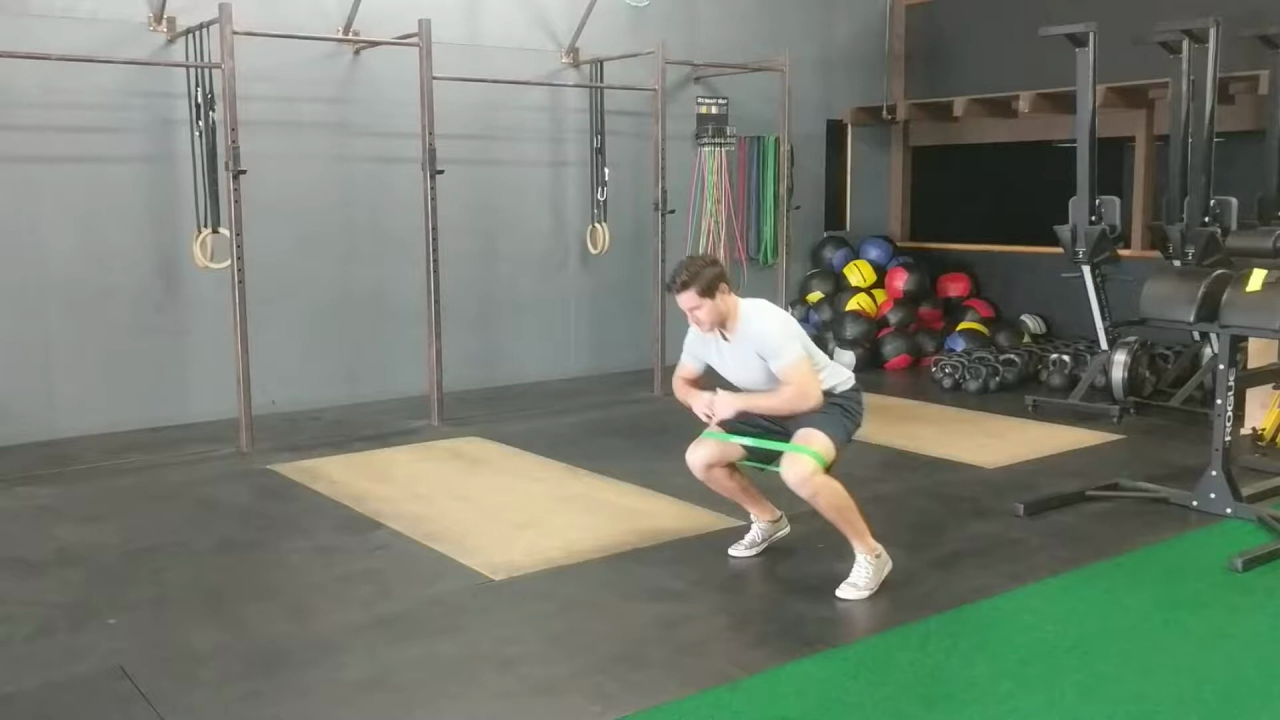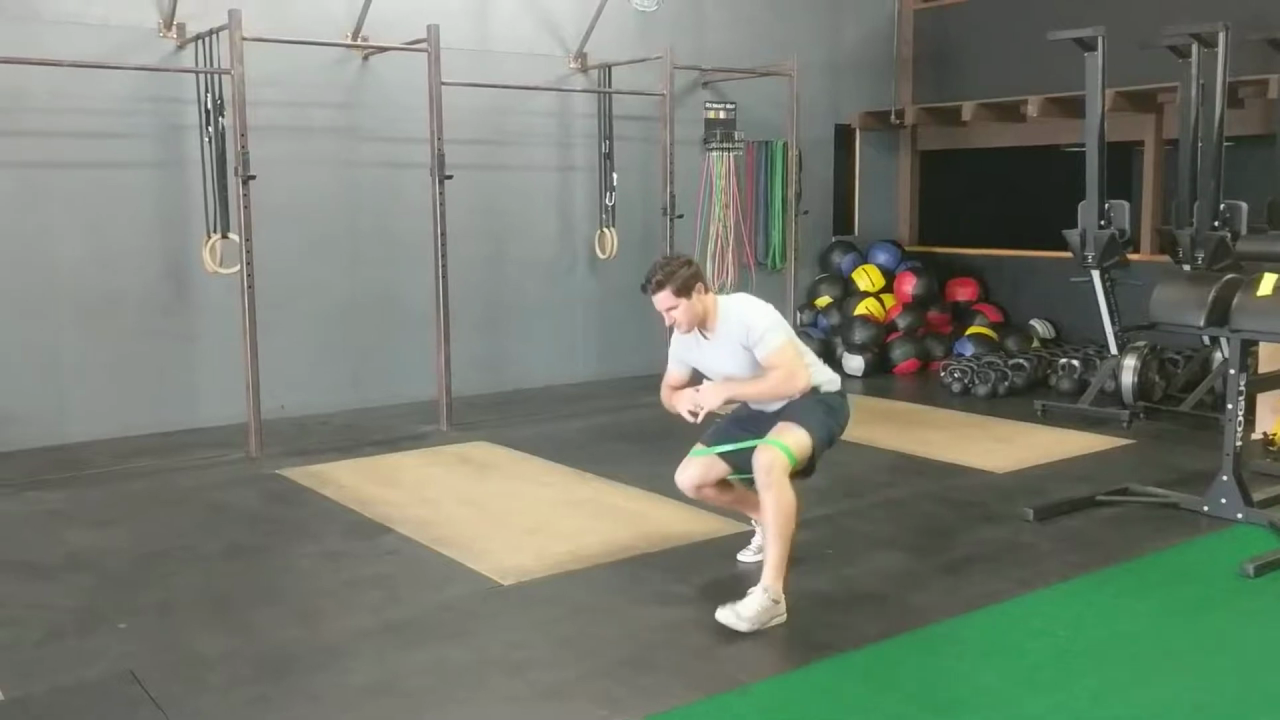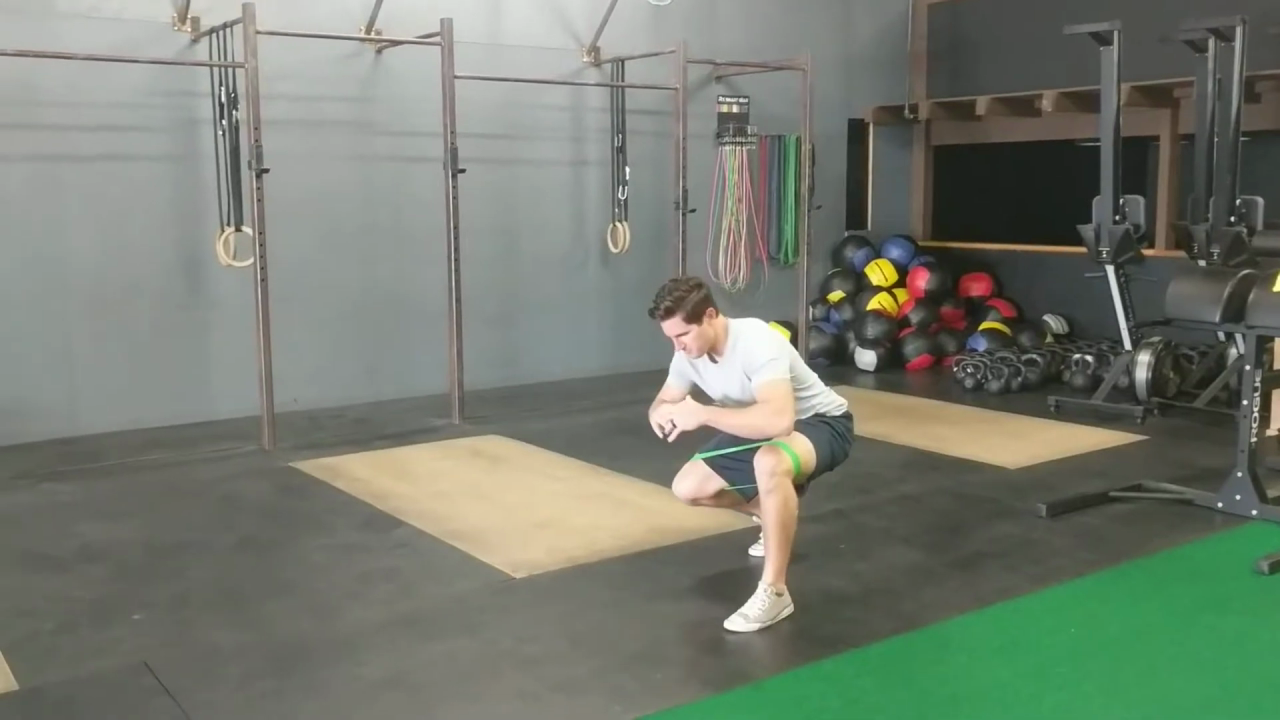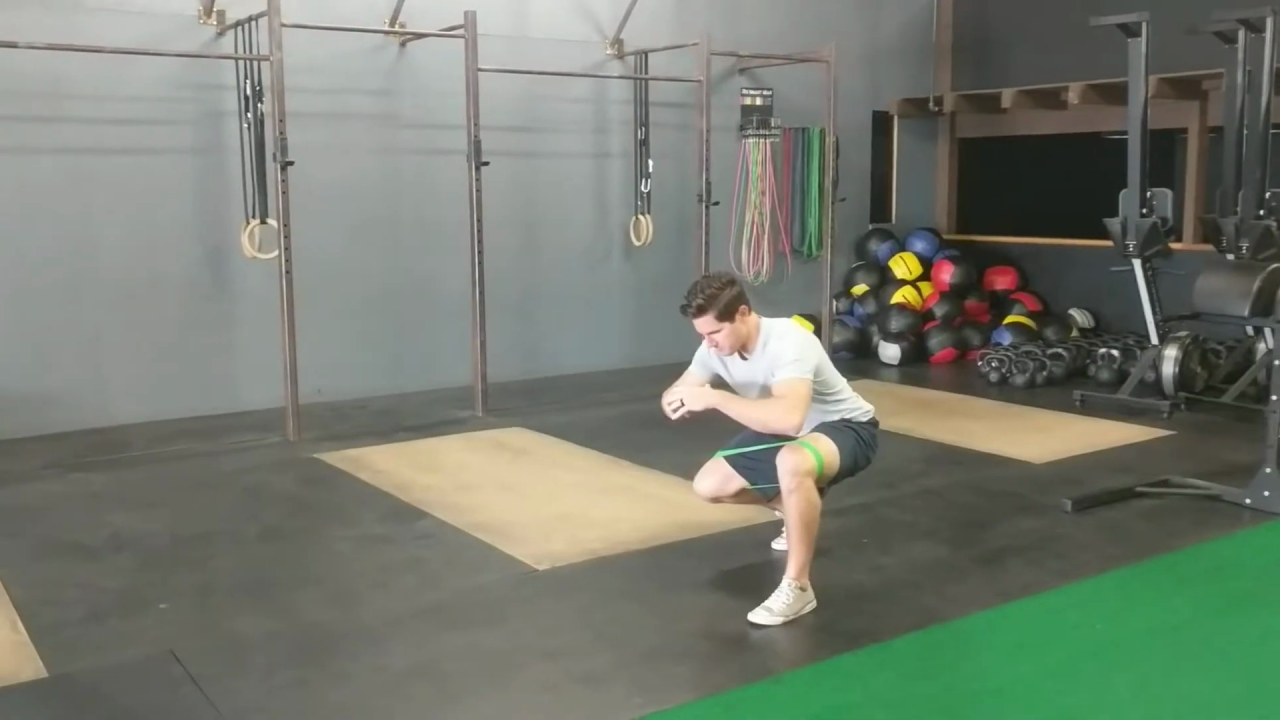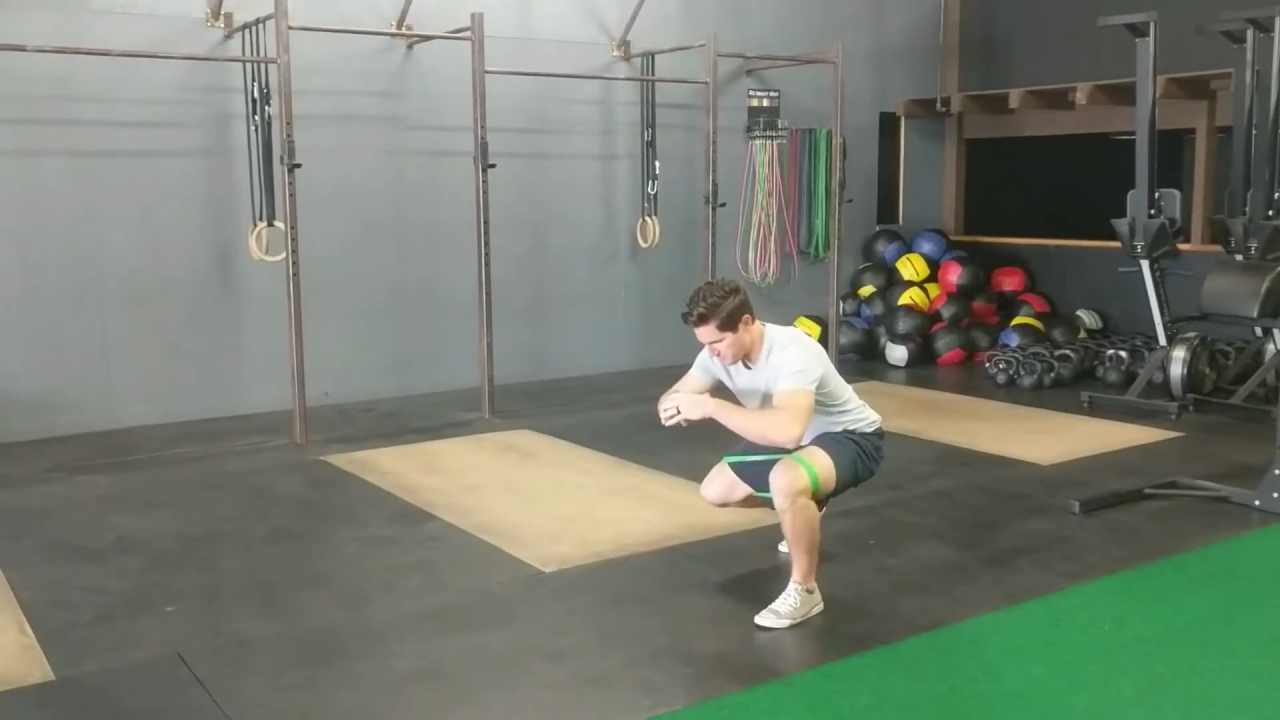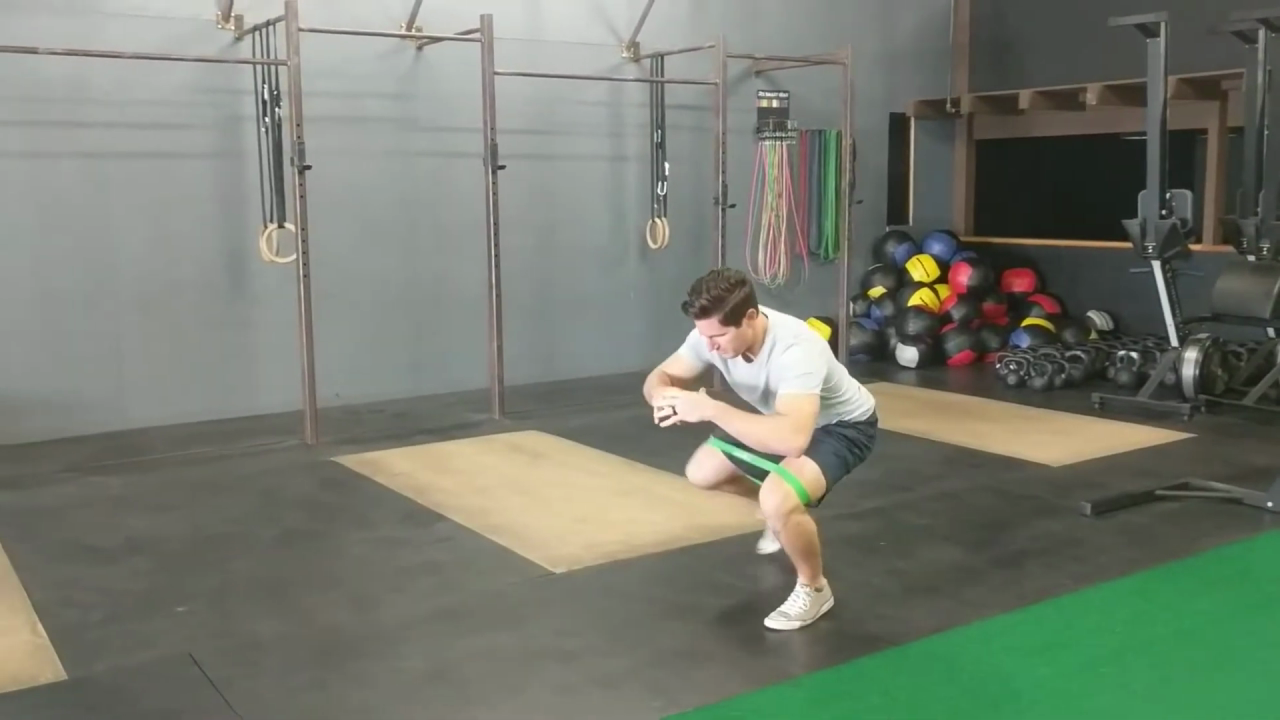
dt=0.4s
person 1, frame 1
left shoulder: (766, 324)
right shoulder: (701, 333)
left elbow: (807, 395)
right elbow: (682, 380)
left wrist: (739, 402)
right wrist: (696, 398)
left hip: (829, 399)
right hip: (775, 407)
left knee: (798, 472)
right knee: (700, 458)
left ankle: (870, 553)
right ankle: (767, 519)
person 1, frame 2
left shoulder: (749, 315)
right shoulder: (684, 337)
left elbow: (795, 379)
right elbow: (669, 388)
left wrist: (726, 390)
right wrist: (681, 399)
left hip: (816, 399)
right hip: (762, 409)
left knee: (768, 461)
right knee: (690, 479)
left ankle: (771, 595)
right ankle: (767, 519)
person 1, frame 3
left shoulder: (757, 344)
right shoulder: (688, 354)
left elbow: (779, 419)
right elbow: (664, 401)
left wrist: (703, 414)
right wrist: (662, 414)
left hip: (822, 423)
right hip: (761, 429)
left knee: (769, 463)
right knee: (688, 488)
left ankle: (774, 592)
right ankle: (774, 512)
person 1, frame 4
left shoulder: (788, 344)
right shoulder: (716, 347)
left elbow: (789, 418)
right elbow: (676, 392)
left wrist: (714, 398)
right wrist: (677, 402)
left hip: (847, 428)
right hip: (787, 431)
left knee: (793, 463)
right knee: (709, 486)
left ankle: (797, 587)
right ankle: (800, 508)
person 1, frame 5
left shoulder: (792, 354)
right shoulder: (721, 351)
left elbow: (788, 432)
right elbow: (674, 396)
left wrist: (712, 406)
right wrist: (674, 407)
left hip: (852, 439)
right hip: (794, 440)
left knee: (786, 480)
right knee: (716, 491)
left ankle: (804, 590)
right ankle: (806, 513)
person 1, frame 6
left shoulder: (796, 350)
right shoulder: (715, 333)
left elbow: (792, 440)
right elbow: (660, 376)
left wrist: (711, 409)
right wrist: (664, 395)
left hip: (843, 426)
right hip: (781, 417)
left knee: (776, 499)
right knee: (703, 472)
left ankle: (813, 589)
right ankle: (793, 511)
